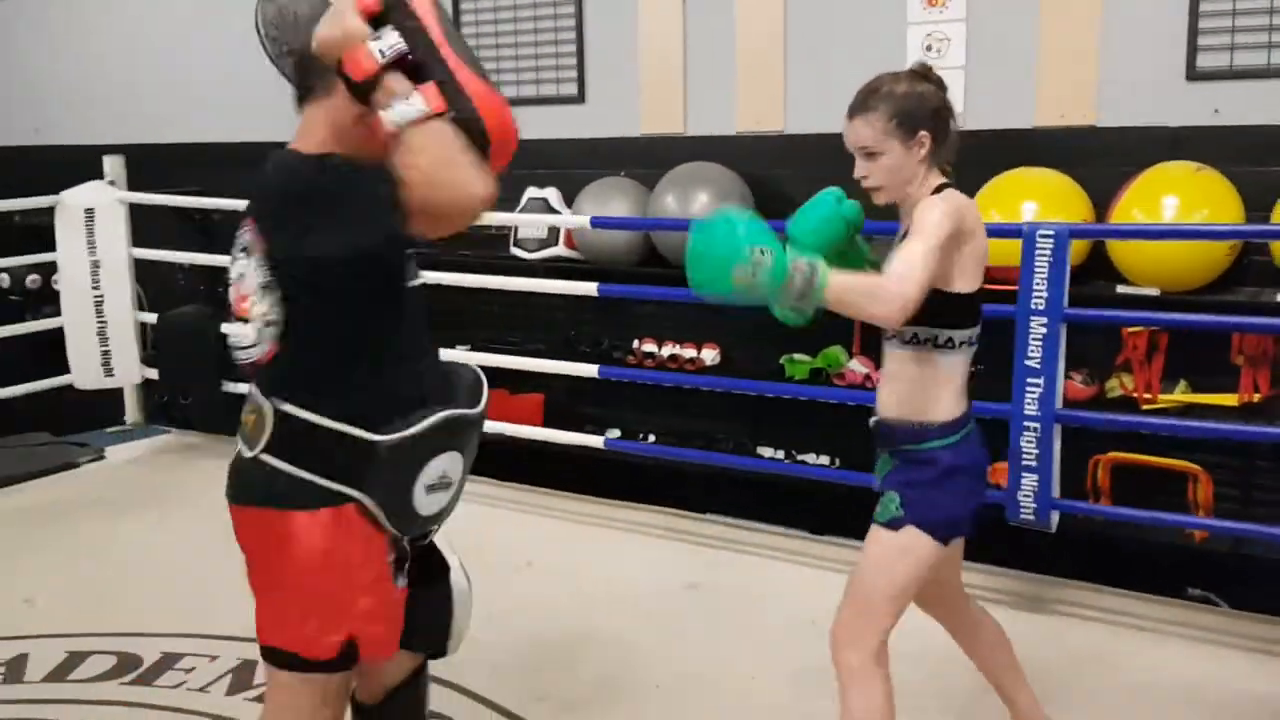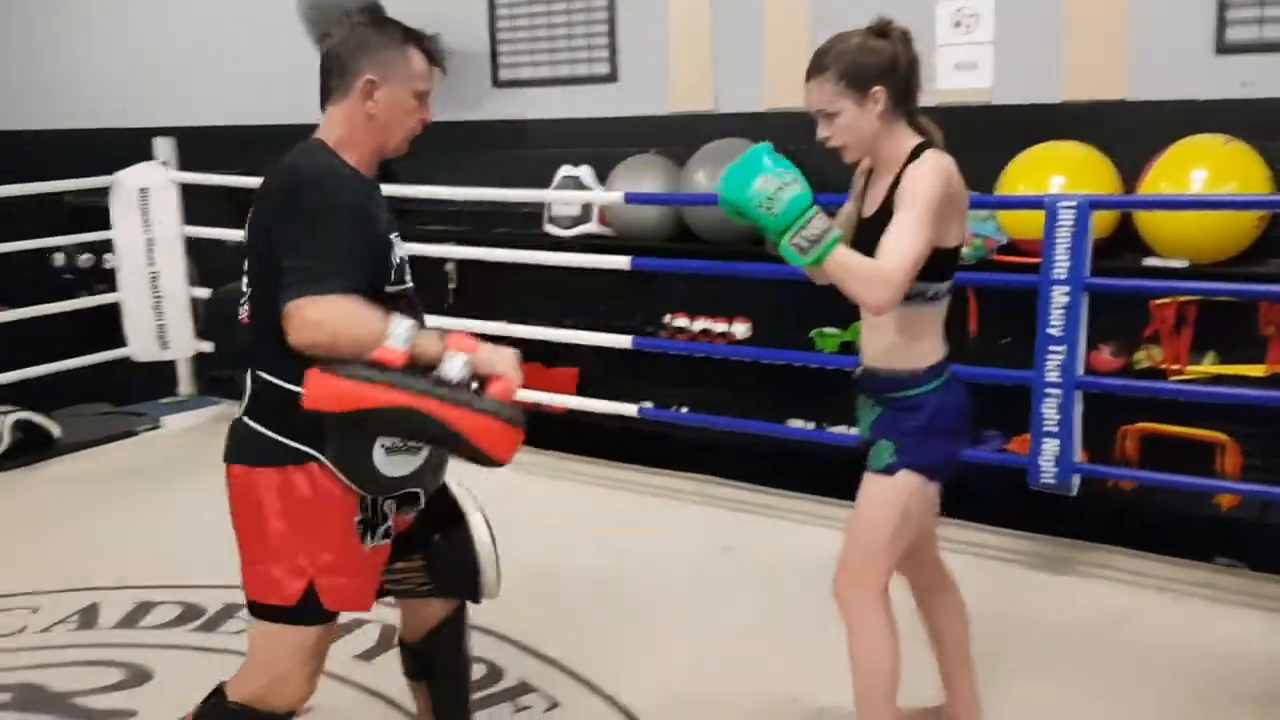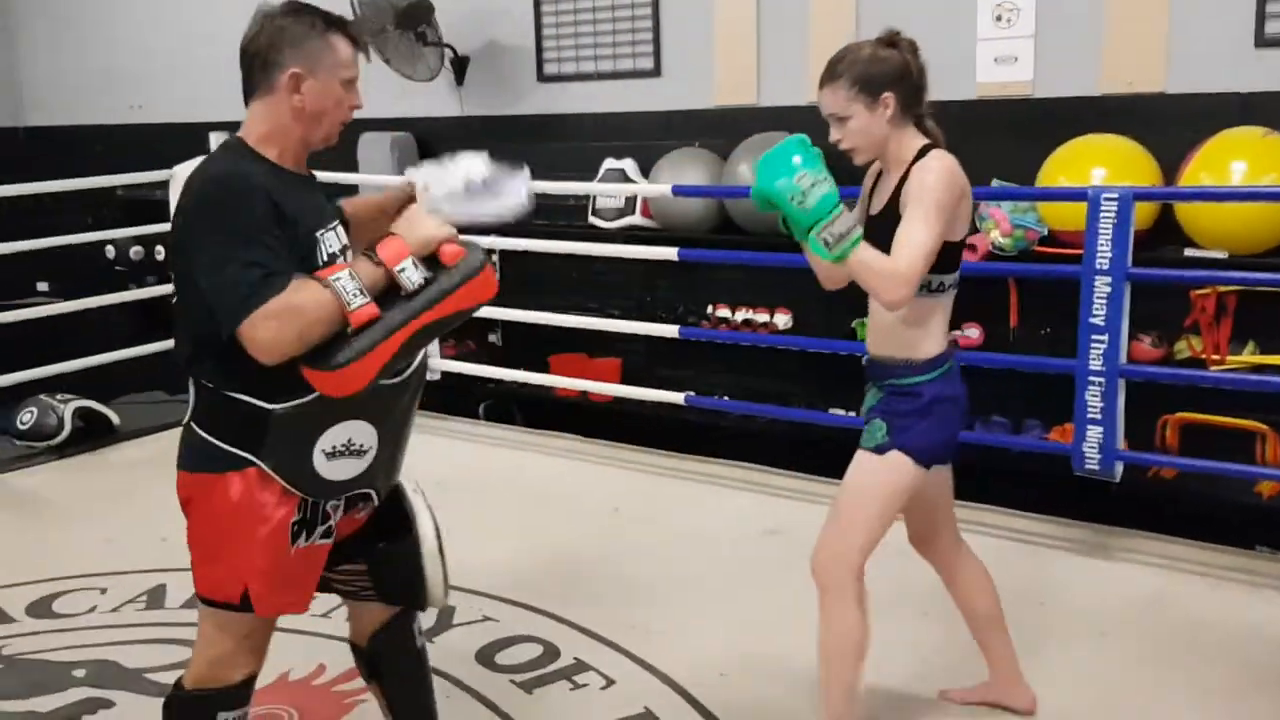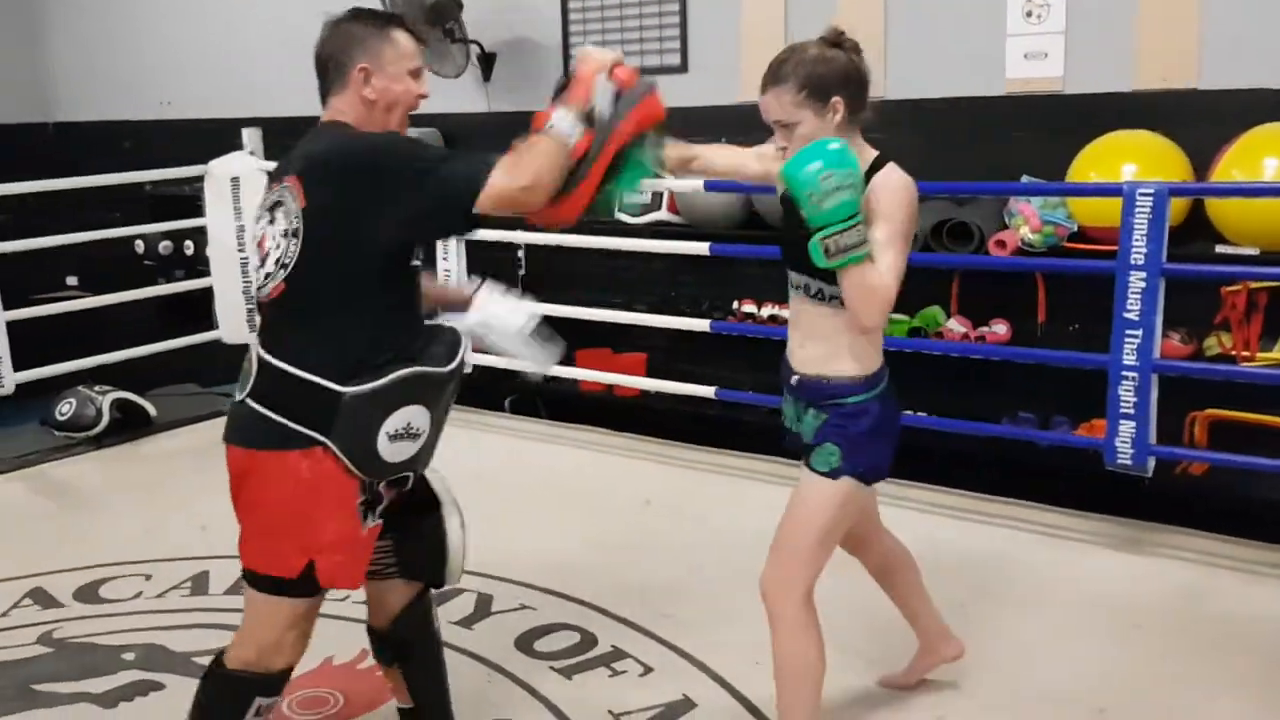
dt=0.5s
person 1, frame 1
left shoulder: (302, 188)
right shoulder: (311, 186)
right elbow: (458, 194)
right wrist: (391, 73)
left hip: (339, 486)
right hip: (321, 499)
left knee: (397, 654)
person 1, frame 2
left shoulder: (340, 183)
right shoulder: (315, 187)
right elbow: (313, 323)
left wrist: (431, 351)
right wrist: (458, 352)
left hip: (353, 455)
right hip: (300, 462)
left knee: (437, 595)
person 1, frame 3
left shoulder: (298, 179)
right shoulder: (226, 191)
left elbow: (333, 230)
right elbow: (273, 331)
left wrist: (417, 196)
right wrist: (388, 255)
left hip: (339, 453)
right hip: (254, 468)
left knee: (387, 598)
right knee: (229, 655)
person 1, frame 4
left shoulder: (324, 162)
right shoulder: (368, 161)
right elbow: (514, 189)
left wrist: (468, 298)
right wrist: (578, 100)
left hip: (352, 431)
right hip: (304, 439)
left knee: (403, 578)
right knee: (276, 638)
person 2, frame 1
left shoulder: (949, 215)
right shoulder: (918, 214)
left elbow: (887, 304)
right elbow: (879, 308)
left wrist: (775, 262)
left hip: (936, 460)
right hip: (904, 449)
left knee: (856, 641)
right knee: (945, 598)
person 2, frame 2
left shoulder: (932, 175)
right shoulder: (871, 172)
left elbow: (880, 290)
right elbow: (829, 268)
left wrist: (798, 216)
right wrist: (780, 218)
left hip: (920, 406)
right hip: (885, 396)
left knee: (857, 586)
right knee: (919, 561)
person 2, frame 3
left shoulder: (936, 172)
right shoulder: (881, 175)
left elbow: (895, 286)
right elbow: (830, 275)
left wrist: (818, 217)
right wrist: (797, 206)
left hip: (919, 394)
right hip: (908, 386)
left knee: (834, 564)
right knee: (939, 544)
person 2, frame 4
left shoulder: (889, 185)
right shoulder: (807, 165)
left elbow: (870, 312)
right elbow: (708, 157)
left wrist: (835, 217)
right wrist: (653, 153)
left hip: (851, 412)
right hip: (808, 398)
left knee: (784, 586)
right knee: (858, 530)
right ankle: (936, 640)
